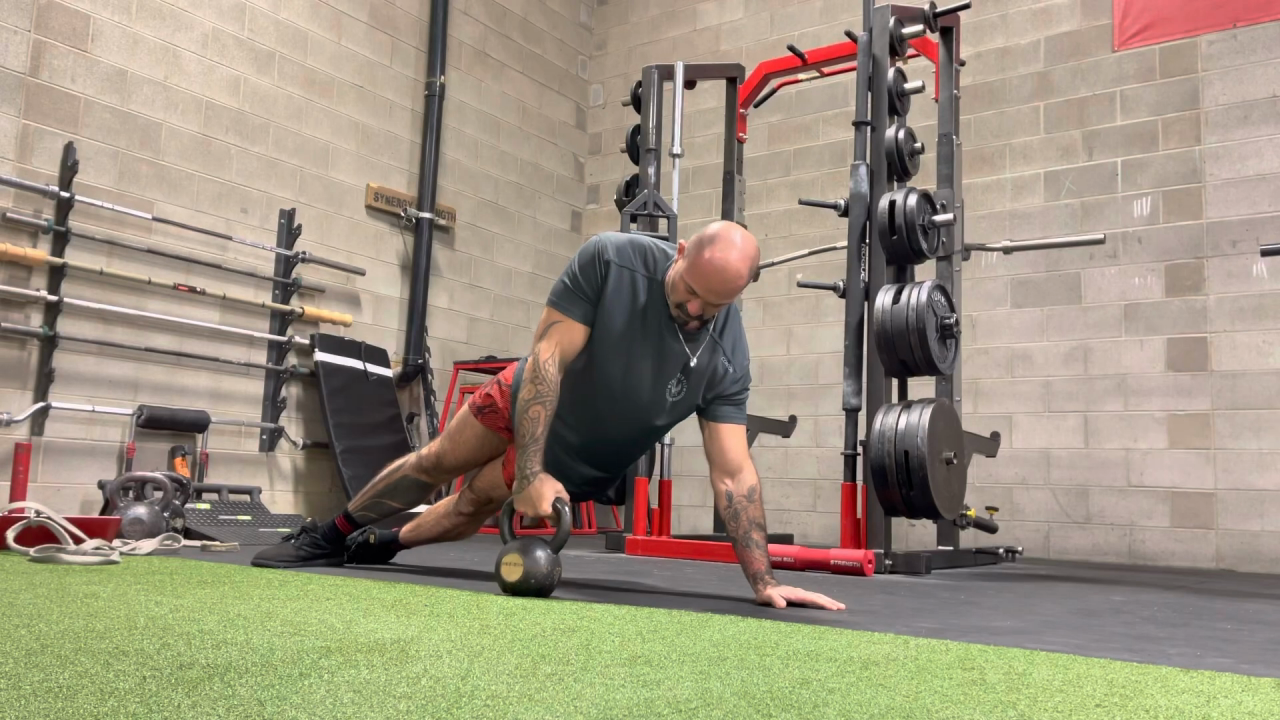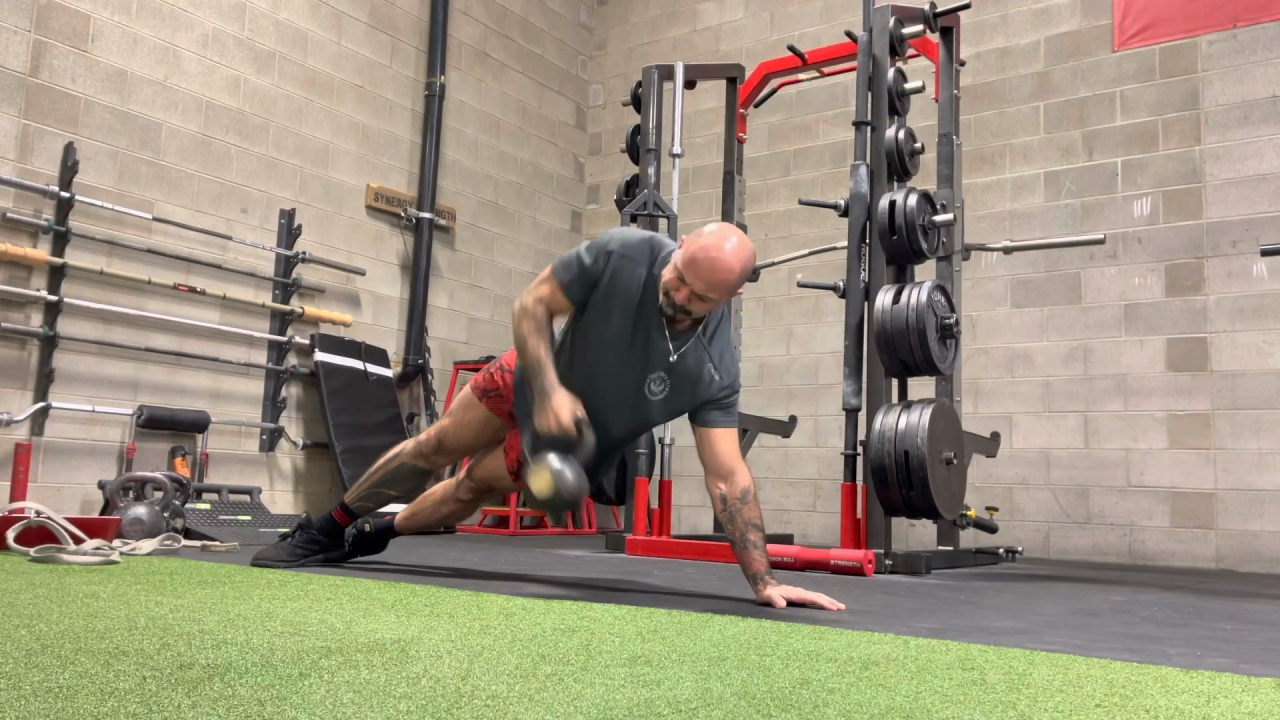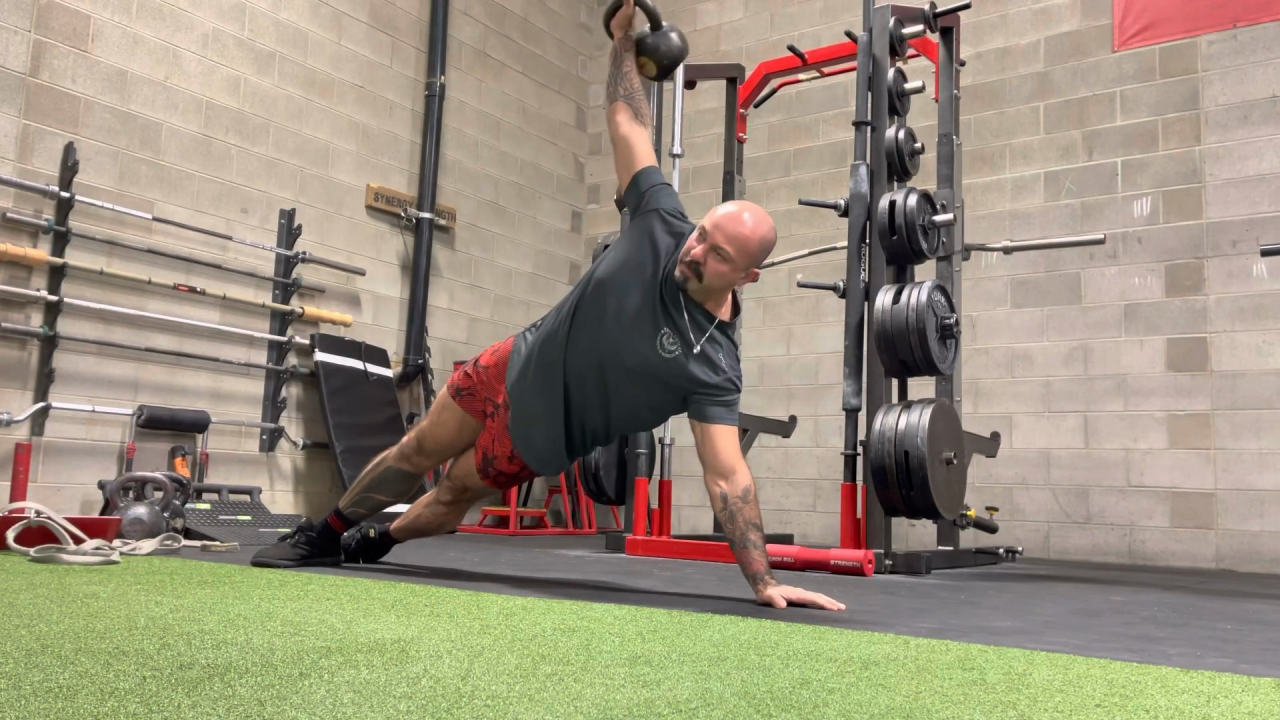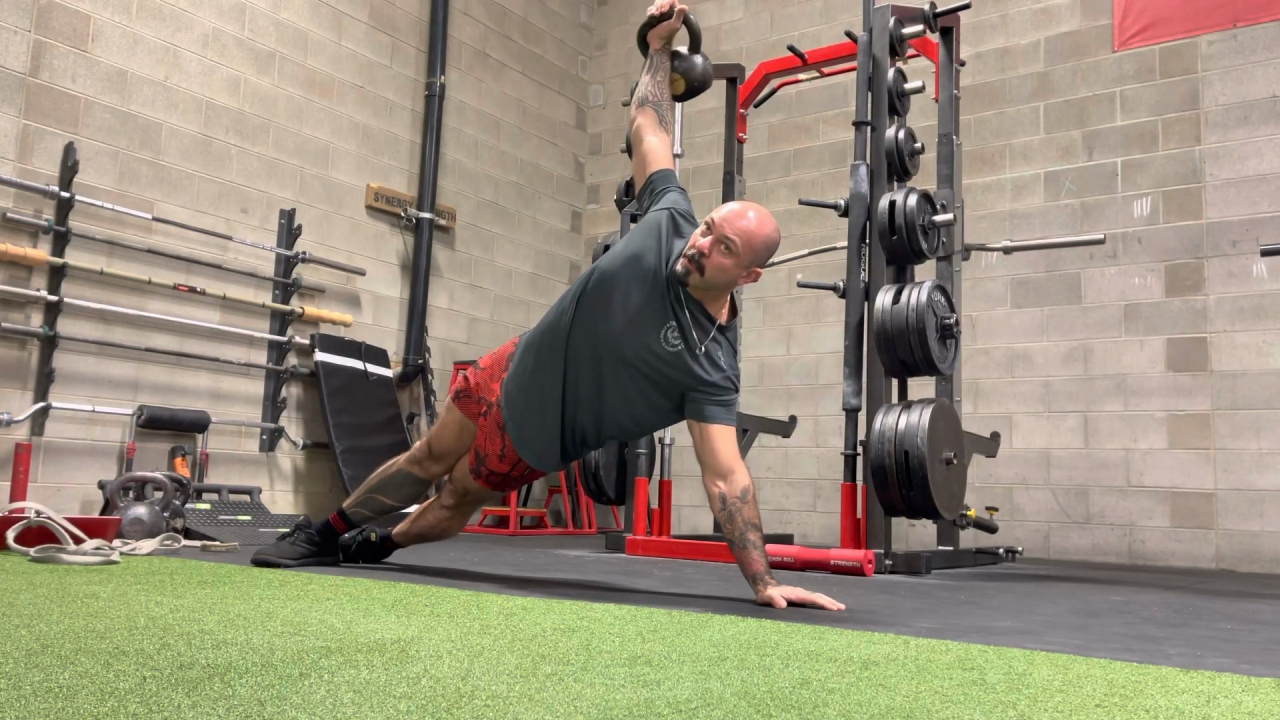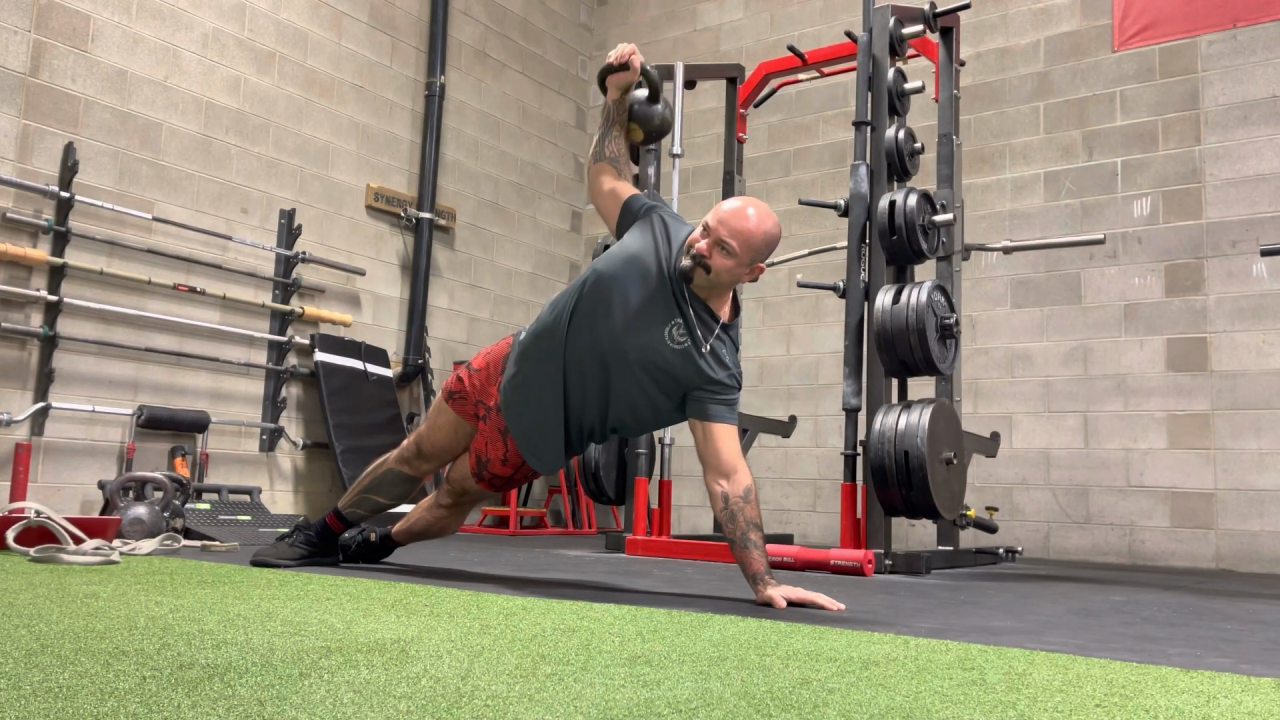
dt=1s
person 1, frame 1
left shoulder: (726, 358)
right shoulder: (610, 259)
left elbow: (732, 472)
right elbow: (549, 359)
left wrist: (763, 580)
right wrist: (532, 474)
left hip: (584, 458)
right hip: (528, 399)
left knee: (477, 503)
right knee: (435, 465)
left ankle: (377, 545)
right ankle: (332, 535)
person 1, frame 2
left shoulder: (713, 367)
right shoulder: (630, 251)
left elbow: (727, 475)
right elbow: (532, 306)
left wrist: (763, 580)
right wrist: (549, 392)
left hip: (578, 436)
right hip: (528, 378)
left knee: (474, 486)
right knee: (433, 448)
left ankle: (373, 534)
right ankle: (327, 529)
person 1, frame 3
left shoulder: (712, 364)
right shoulder: (663, 224)
left elbow: (727, 476)
right elbow: (628, 126)
left wrist: (764, 582)
left hip: (540, 428)
right hip: (516, 366)
left knee: (458, 491)
right knee: (419, 452)
left ankle: (369, 543)
right ankle: (326, 535)
person 1, frame 4
left shoulder: (710, 362)
right shoulder: (670, 220)
left elbow: (725, 475)
right elbow: (649, 125)
left wrist: (763, 581)
left hip: (539, 430)
right hip: (516, 371)
left knee: (459, 498)
right knee: (428, 461)
left ankle: (372, 544)
right ankle: (327, 533)
person 1, frame 5
left shoulder: (713, 363)
right shoulder: (664, 227)
left elbow: (727, 476)
right elbow: (604, 181)
left wrist: (763, 581)
right wrist: (617, 94)
left hip: (536, 429)
right hip: (510, 367)
left knee: (457, 495)
right knee: (418, 456)
left ankle: (371, 545)
right ankle: (324, 535)
